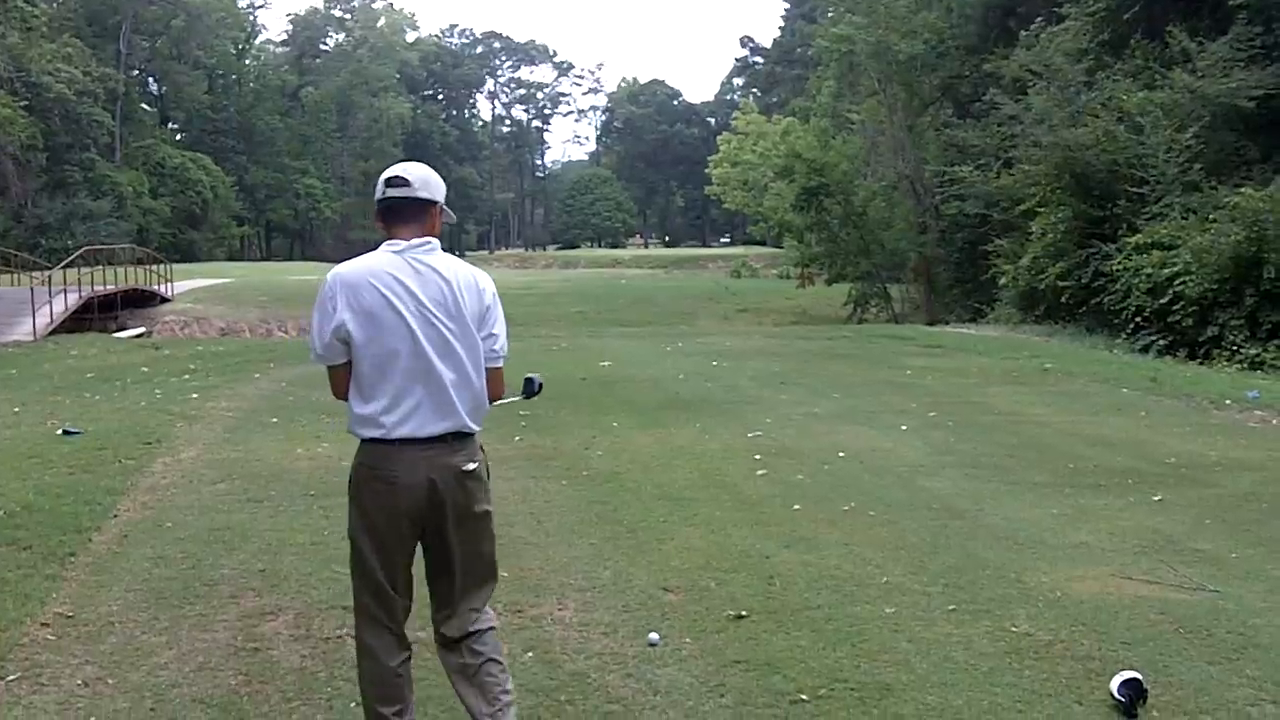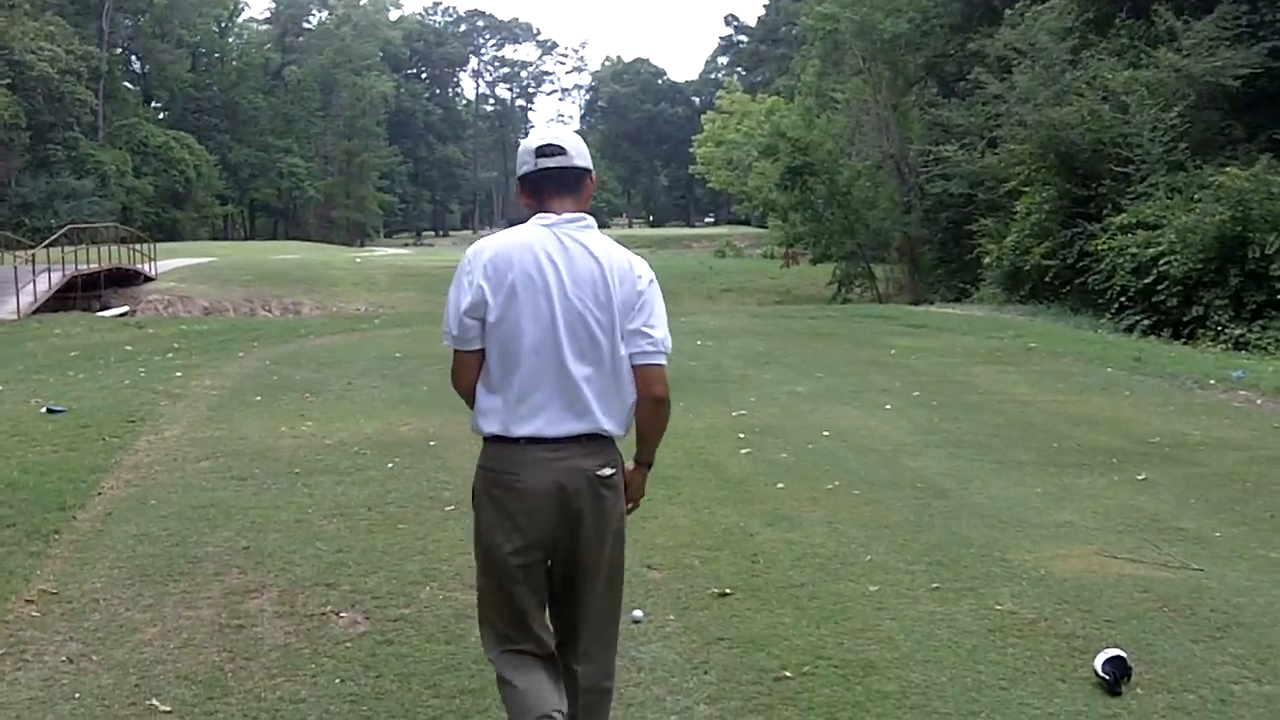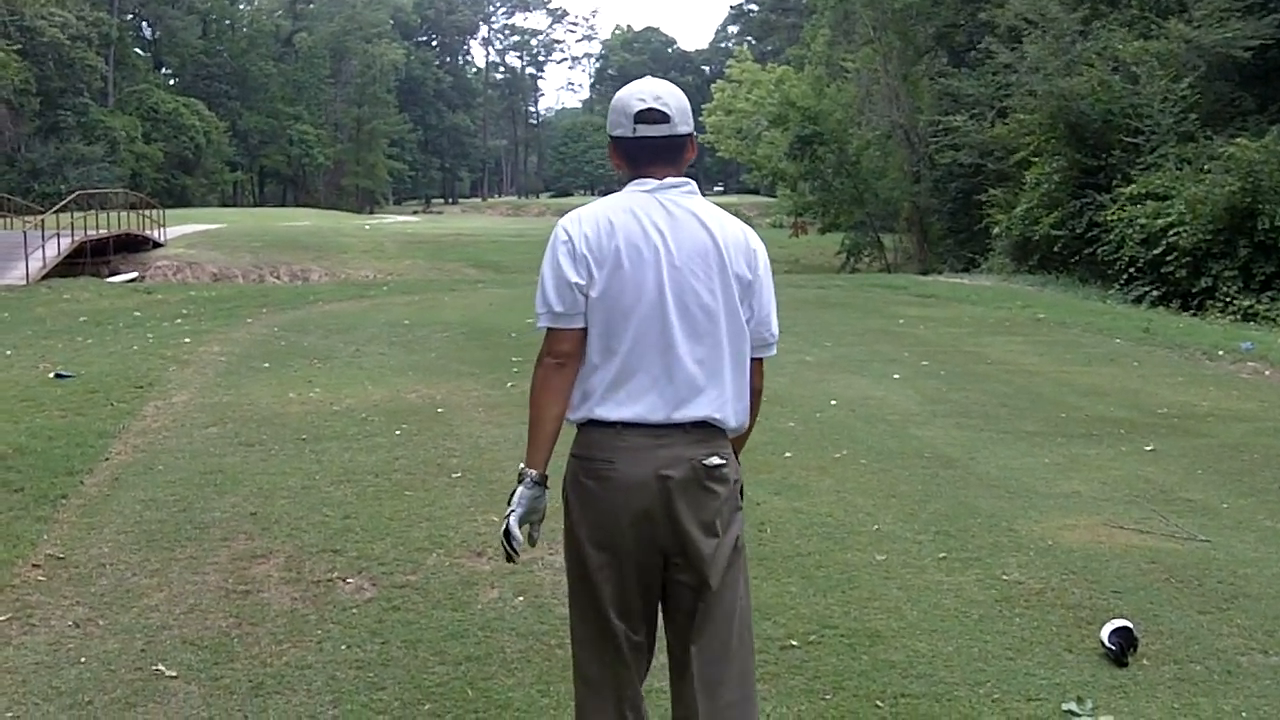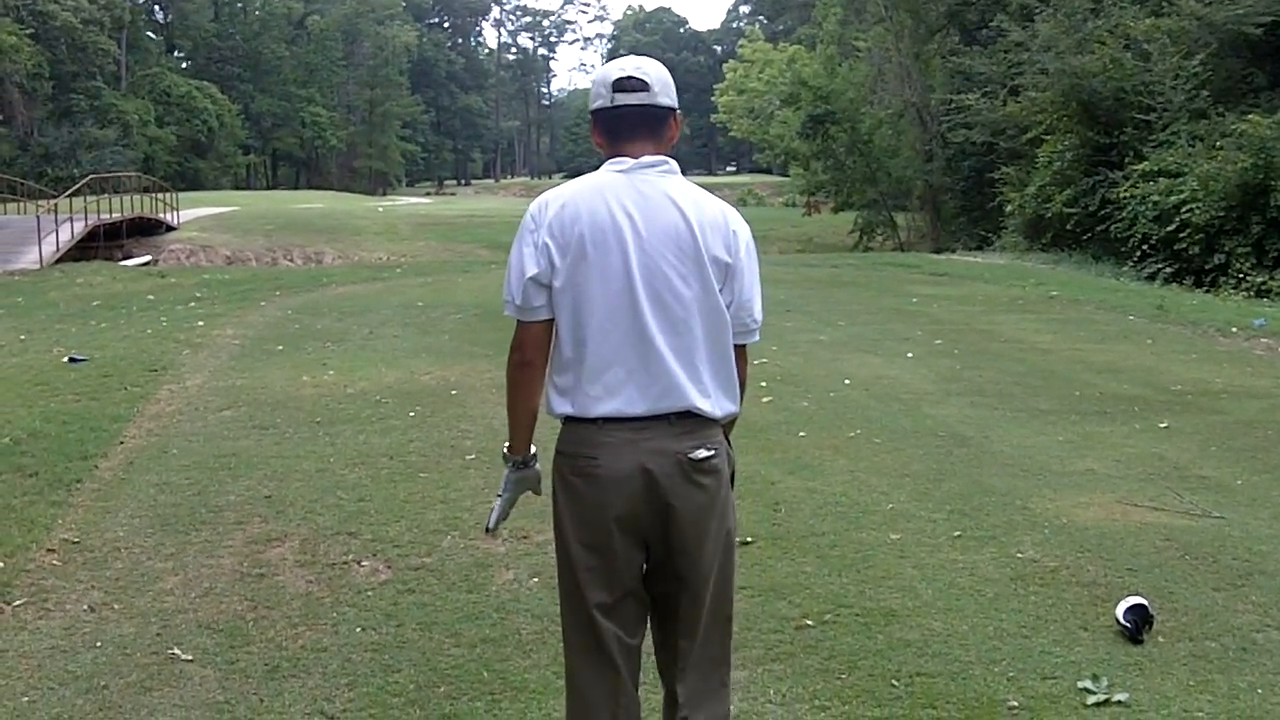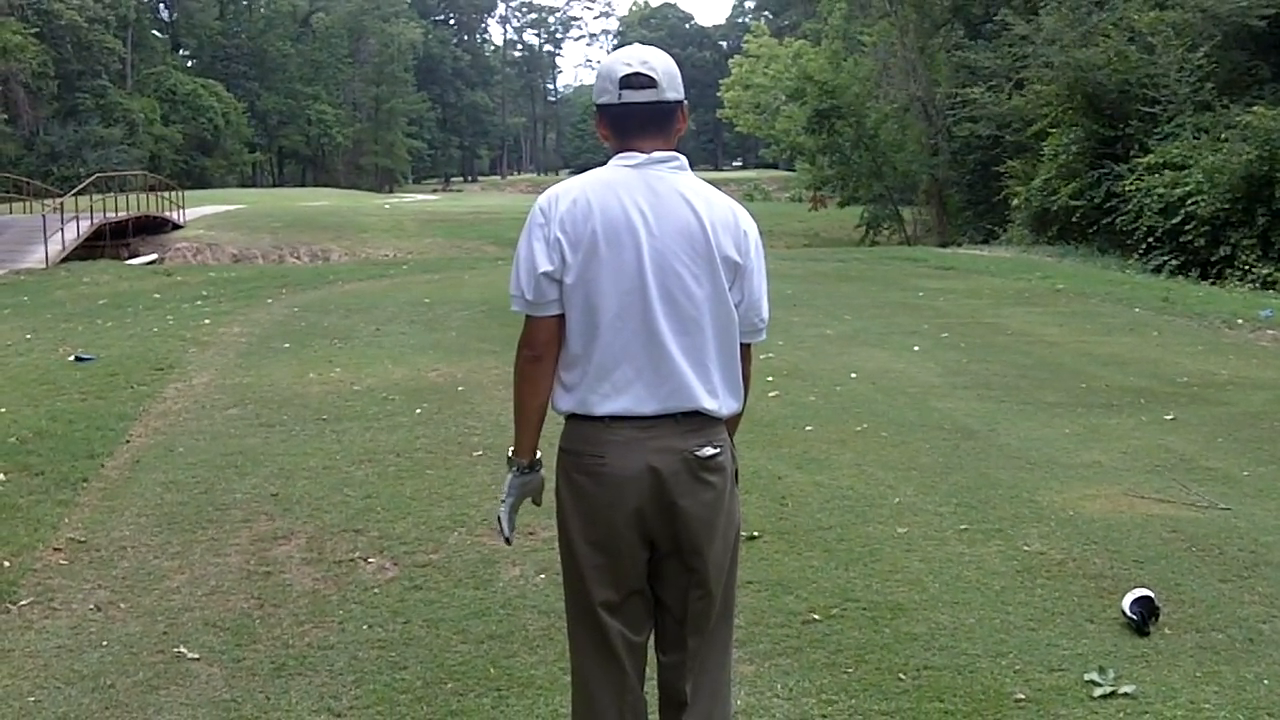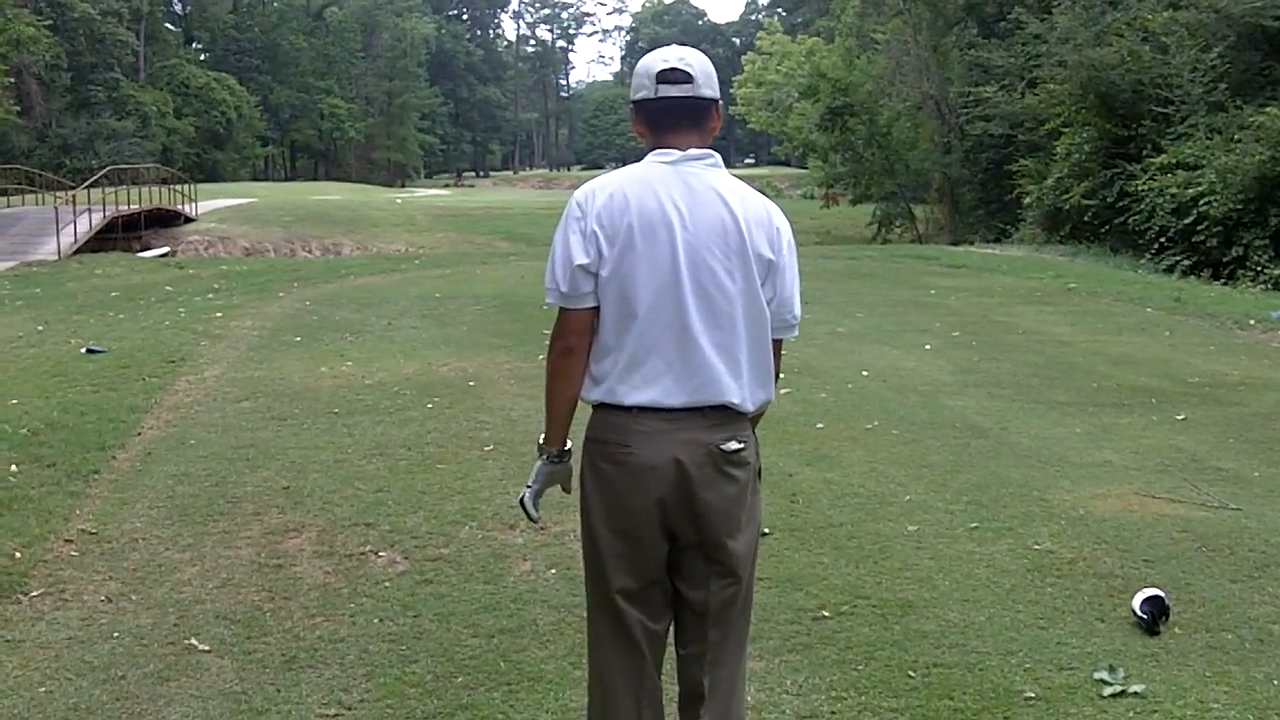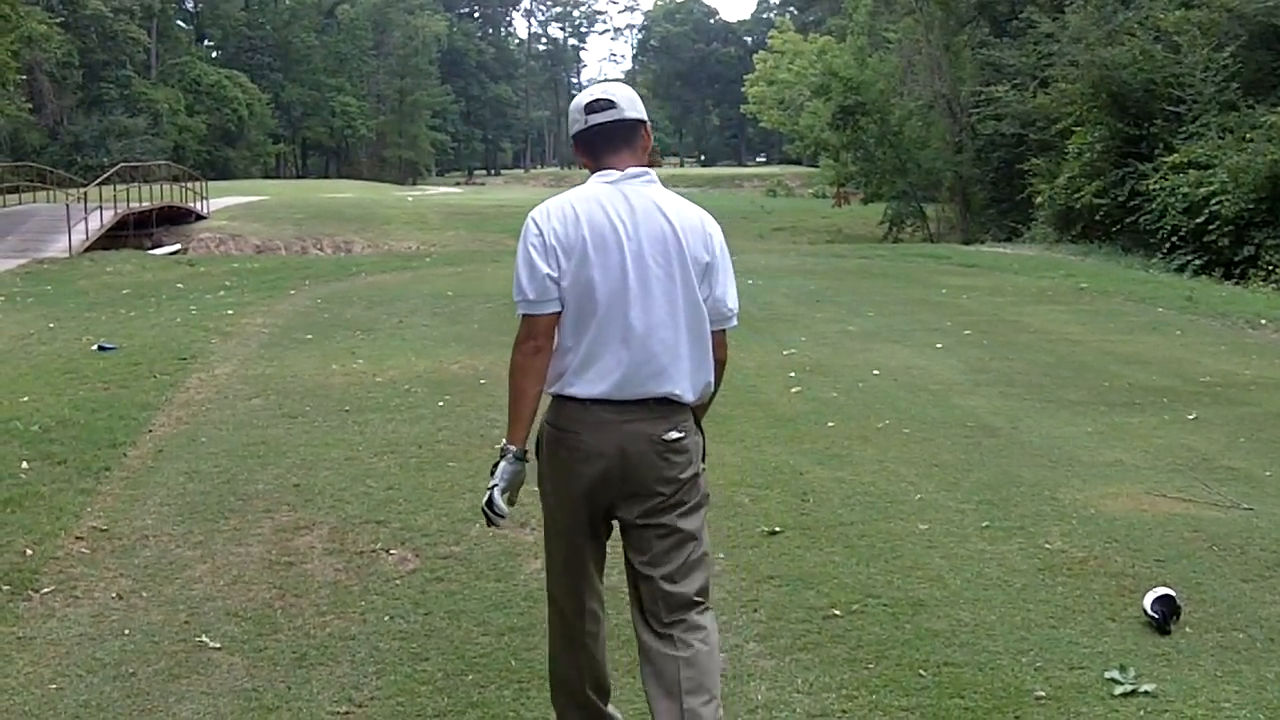
dt=0.7s
person 1, frame 1
left shoulder: (344, 281)
right shoulder: (473, 281)
left elbow: (340, 385)
right elbow: (492, 388)
left hip: (385, 468)
right hip: (458, 464)
left knee: (380, 619)
right knee: (468, 615)
person 1, frame 2
left shoulder: (487, 257)
right shoulder: (628, 268)
left elbow: (465, 376)
right elbow: (654, 390)
right wrist: (642, 464)
left hip: (510, 471)
right hip: (594, 471)
left knee: (517, 643)
right knee: (589, 645)
person 1, frame 3
left shoulder: (583, 230)
right shoulder: (739, 239)
left elbow: (559, 359)
right elbow: (753, 373)
left wrist: (533, 474)
left hip: (607, 461)
right hip: (704, 463)
left knee: (611, 653)
right knee: (715, 655)
person 1, frame 4
left shoulder: (553, 213)
right shoulder: (720, 219)
left elbow: (529, 351)
right elbow: (737, 356)
left wrist: (519, 455)
left hip: (593, 455)
right hip: (693, 453)
left knee: (601, 650)
right knee: (696, 651)
person 1, frame 5
left shoulder: (561, 208)
right shoulder: (728, 215)
left elbow: (539, 348)
right elbow: (741, 353)
left wrist: (524, 460)
left hip: (597, 454)
right hip: (698, 453)
left knee: (607, 645)
right knee: (698, 646)
person 1, frame 6
left shoulder: (599, 201)
right shoulder: (762, 214)
left elbow: (571, 341)
right elbow: (770, 351)
left wrist: (553, 448)
left hip: (622, 444)
right hip: (722, 447)
left knee: (625, 641)
right knee: (715, 644)
person 1, frame 7
left shoulder: (553, 219)
right shoulder: (696, 223)
left elbow: (535, 342)
right elbow: (715, 351)
left wrist: (514, 450)
left hip: (578, 431)
right hip: (667, 432)
left knee: (575, 590)
right knee: (680, 608)
